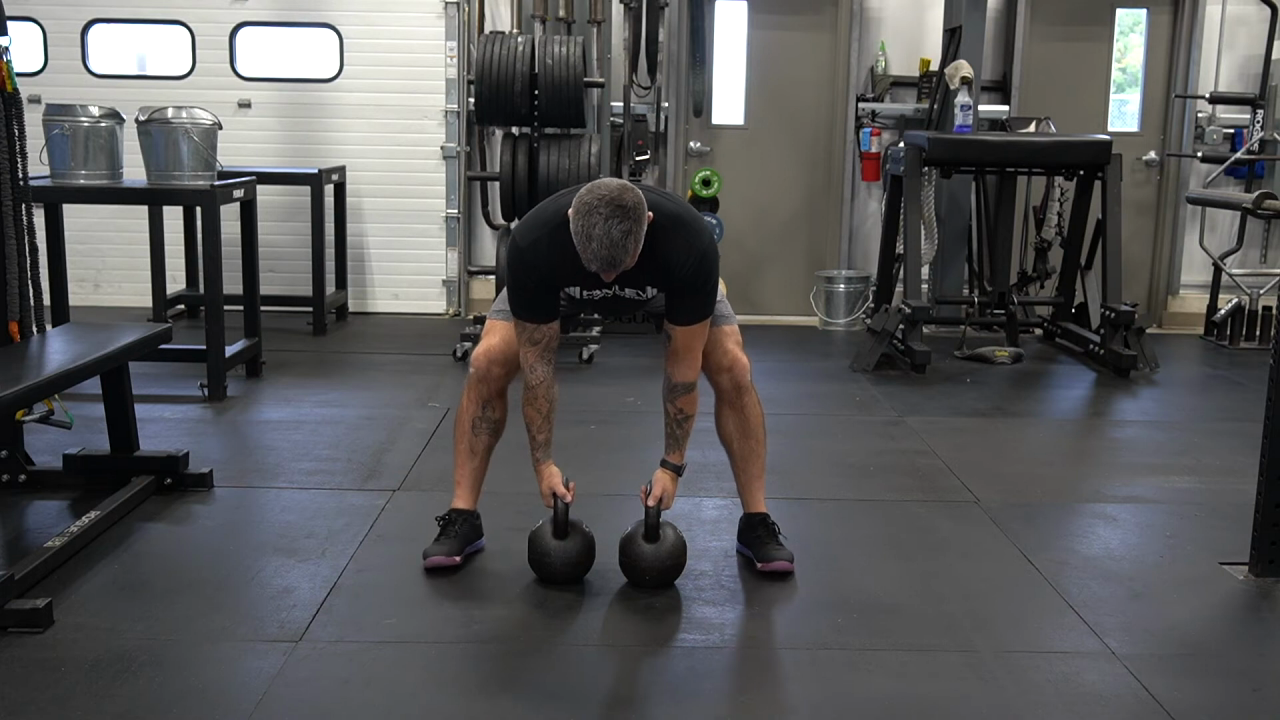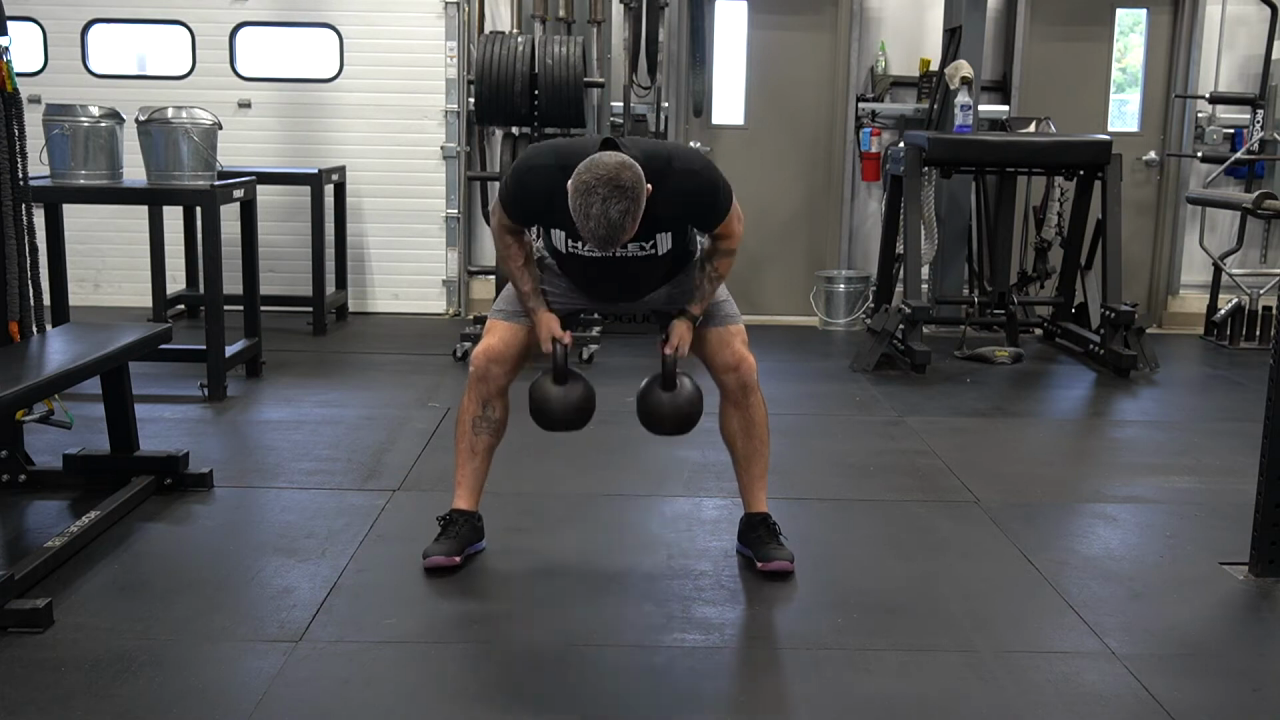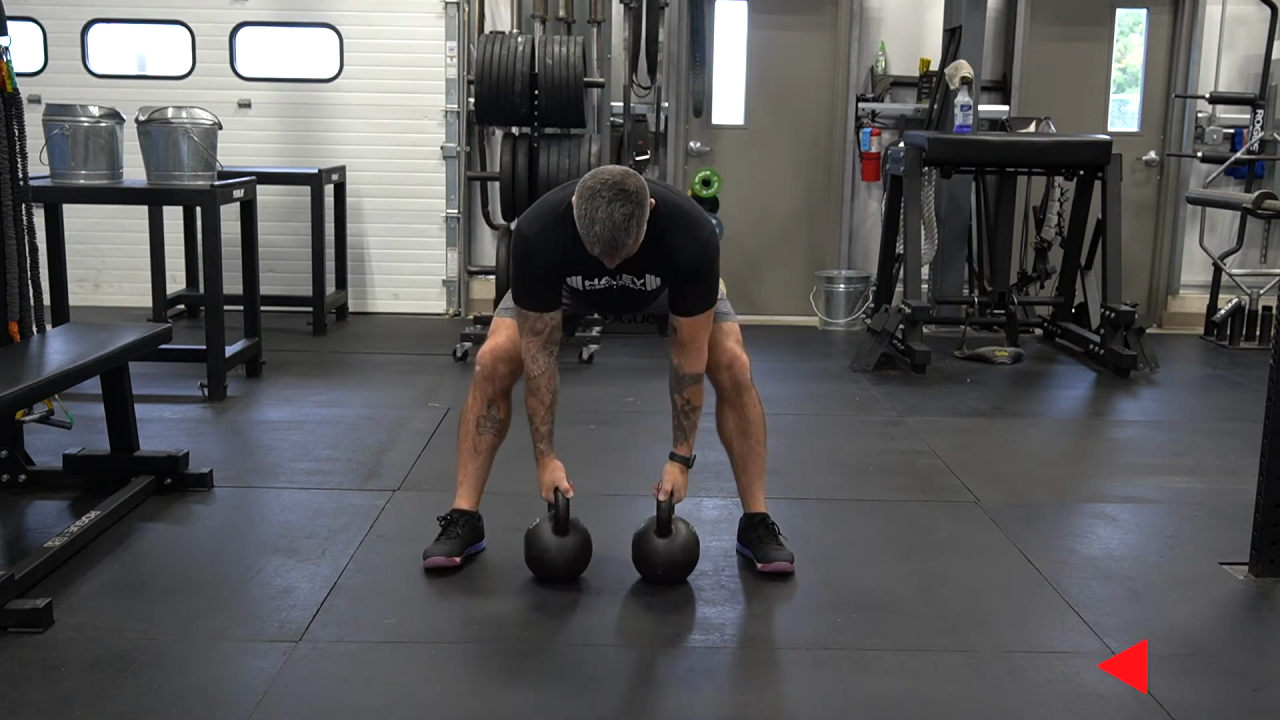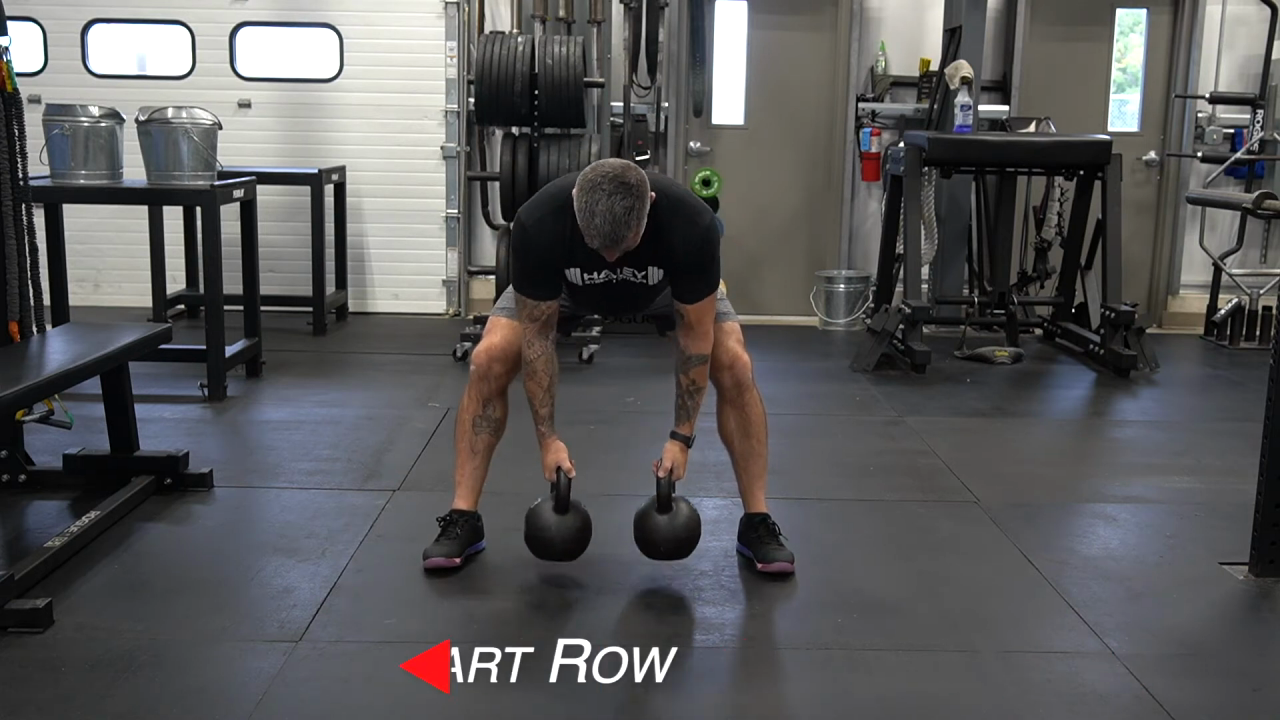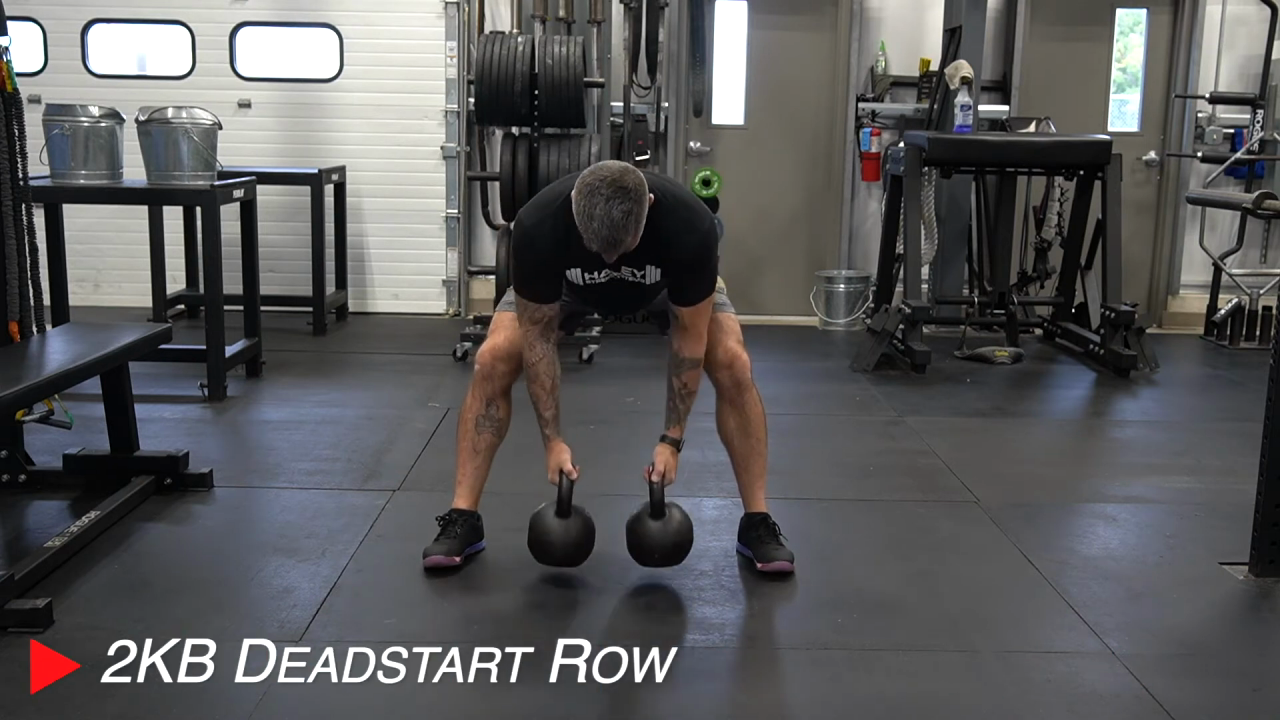
dt=1s
person 1, frame 1
left shoulder: (689, 243)
right shoulder: (534, 242)
left elbow: (684, 361)
right elbow: (536, 360)
left wrist: (672, 464)
right wrist: (543, 461)
left hip: (664, 281)
right hip: (560, 282)
left knee: (733, 370)
right knee: (487, 364)
left ankle: (757, 523)
right ankle: (462, 517)
person 1, frame 2
left shoulder: (687, 175)
right shoulder: (538, 172)
left elbow: (728, 234)
right elbow: (507, 228)
left wrist: (691, 315)
right wrist: (538, 309)
left hip: (670, 273)
right hip: (563, 273)
left knee: (739, 370)
right knee: (487, 364)
left ankle: (757, 523)
right ankle: (463, 518)
person 1, frame 3
left shoulder: (691, 235)
right shoulder: (538, 233)
left elbow: (690, 351)
right elbow: (539, 350)
left wrist: (680, 458)
right wrist: (545, 455)
left hip: (665, 281)
right hip: (566, 281)
left knee: (733, 368)
right knee: (493, 363)
left ankle: (757, 522)
right ankle: (463, 518)
person 1, frame 4
left shoulder: (690, 222)
right shoulder: (539, 222)
left elbow: (696, 335)
right elbow: (535, 335)
left wrist: (682, 438)
right wrist: (548, 437)
left hip: (668, 282)
right hip: (564, 282)
left knee: (734, 368)
right knee: (488, 362)
left ankle: (757, 523)
right ankle: (463, 519)
person 1, frame 5
left shoulder: (690, 225)
right shoulder: (538, 226)
left elbow: (690, 338)
right elbow: (537, 337)
left wrist: (672, 440)
right wrist: (553, 440)
left hip: (664, 280)
right hip: (568, 282)
left knee: (733, 366)
right knee: (493, 361)
left ankle: (757, 523)
right ankle: (462, 519)
